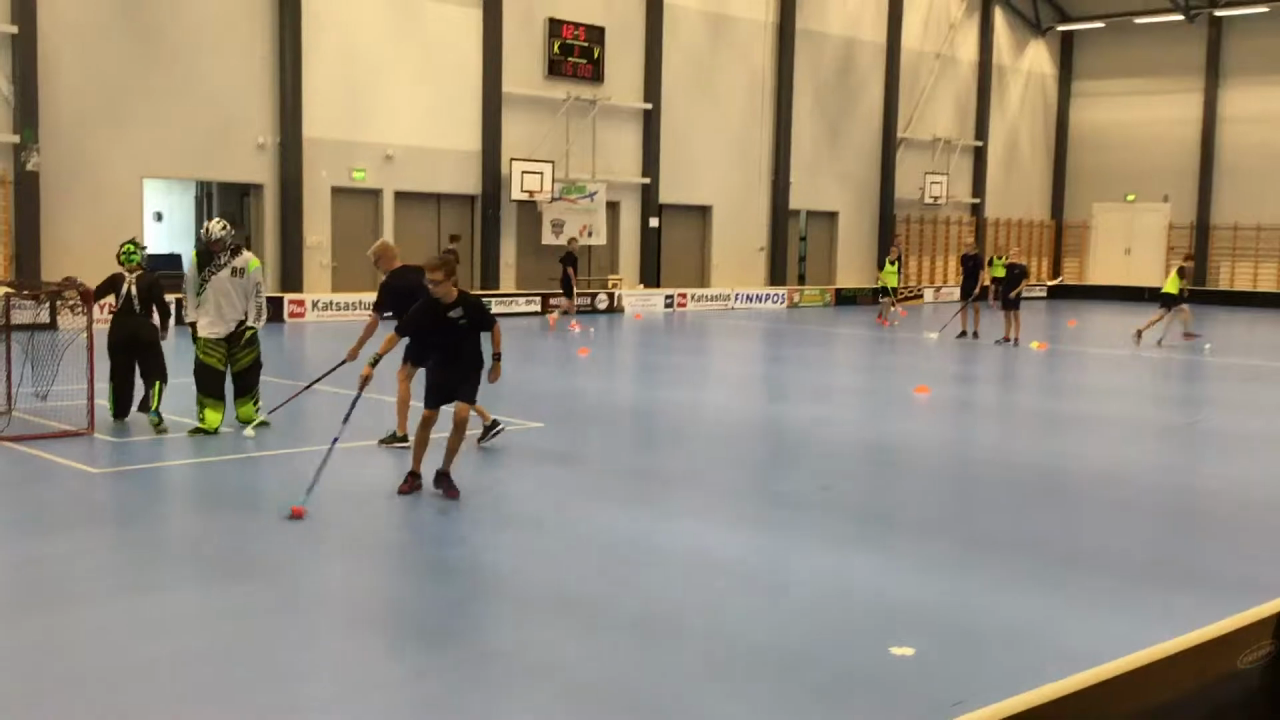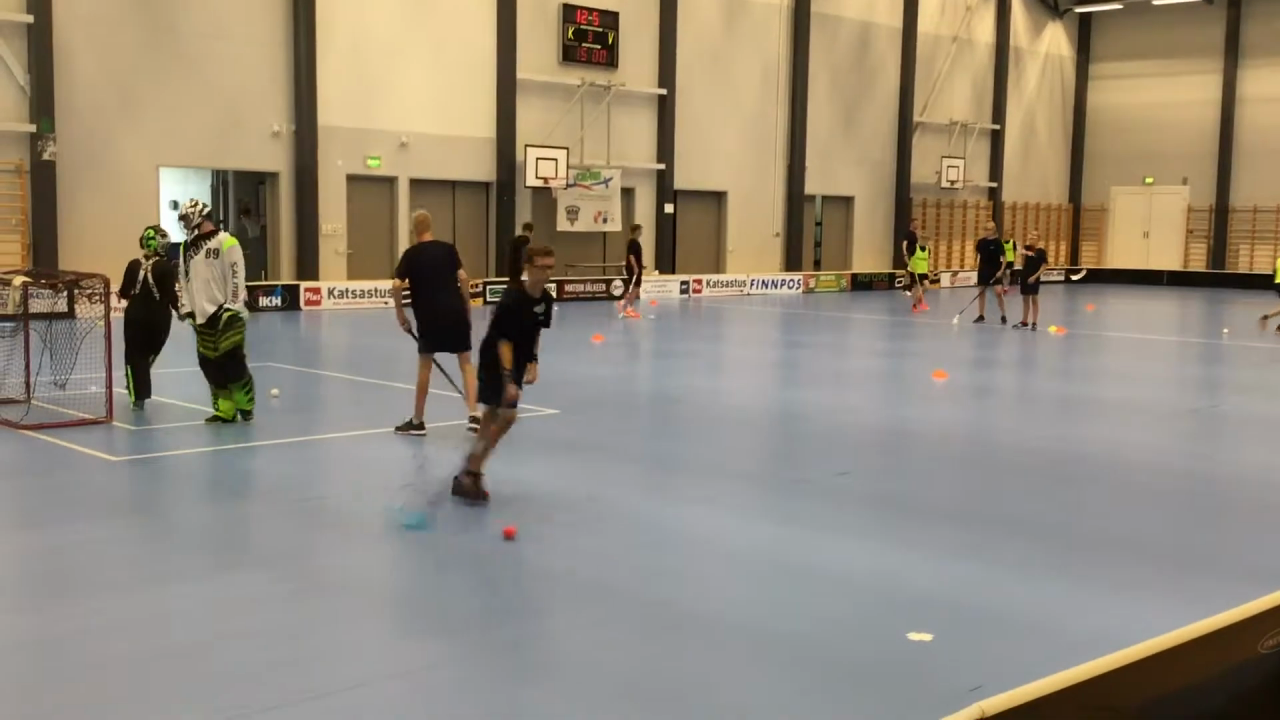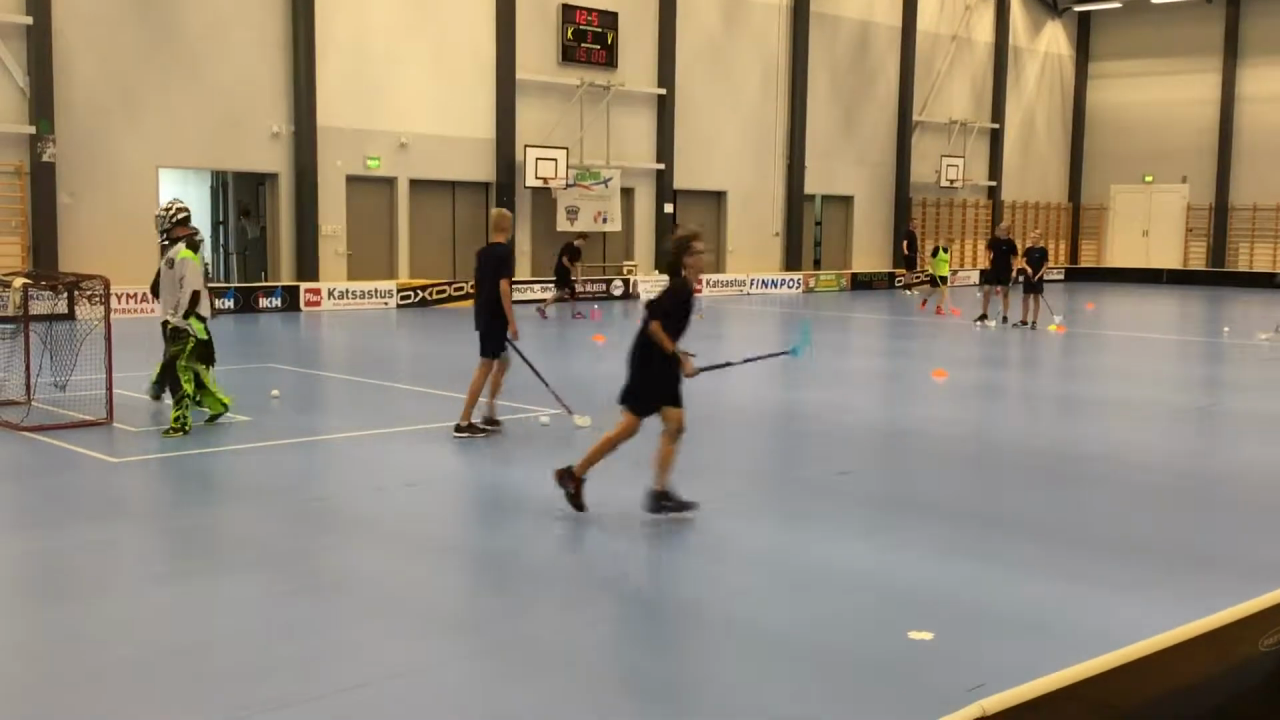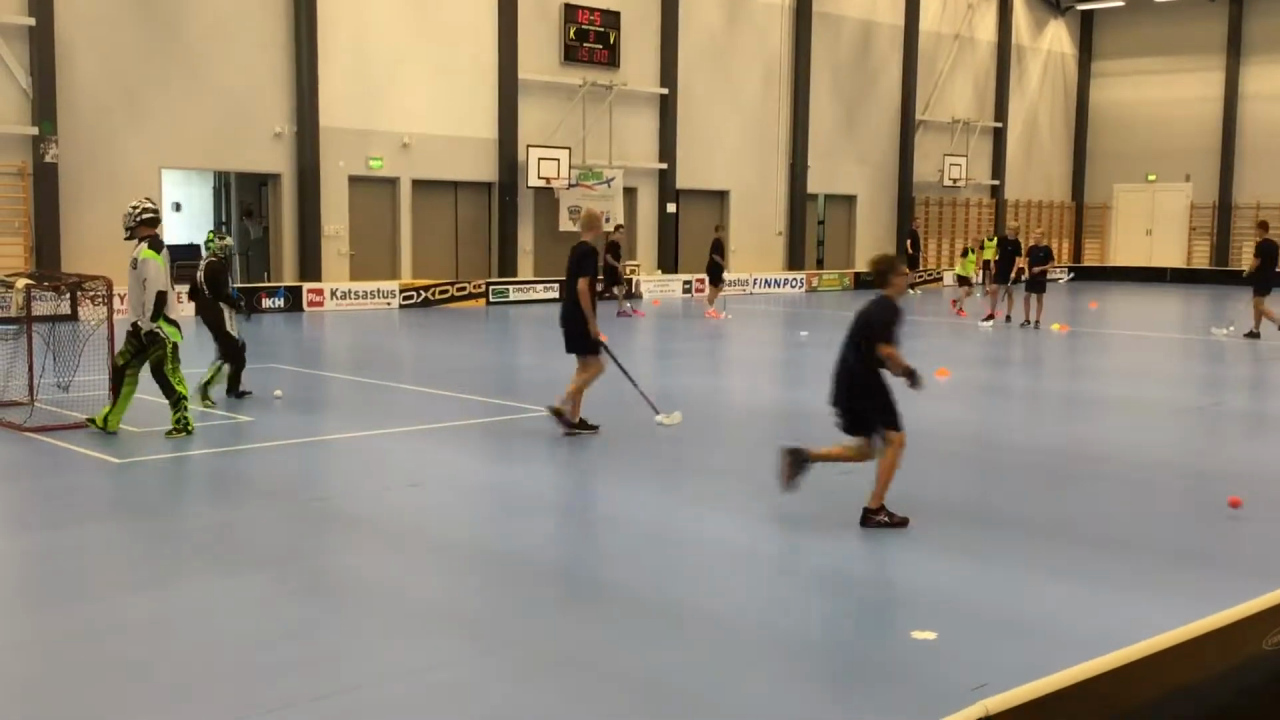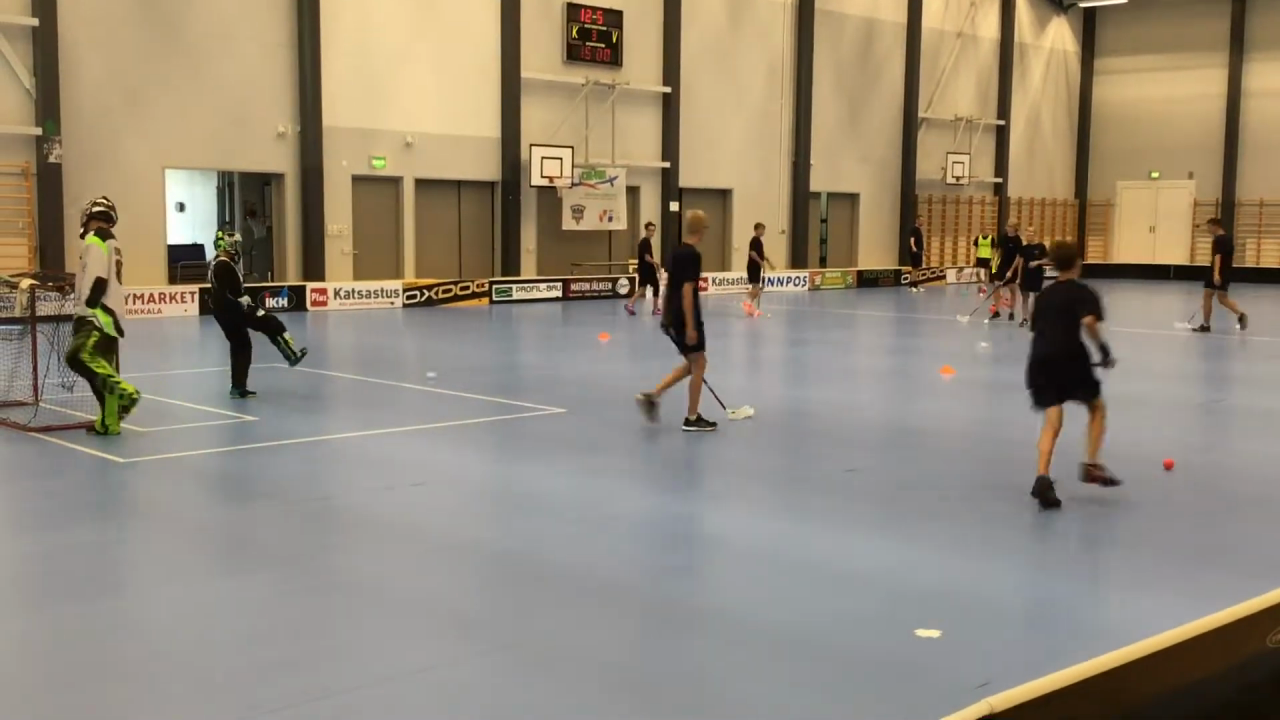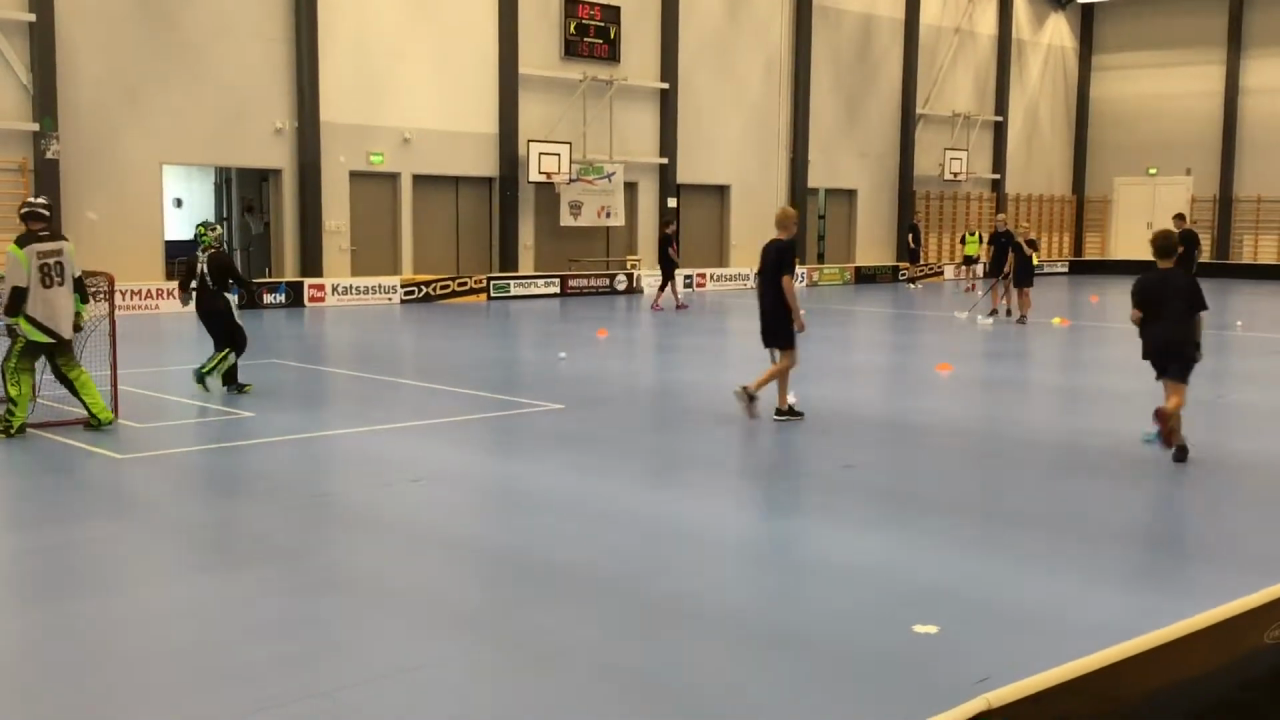
dt=0.5s
person 1, frame 1
left shoulder: (471, 303)
right shoulder: (424, 307)
left elbow: (494, 327)
right elbow: (397, 335)
left wrist: (496, 360)
right wrist: (372, 364)
left hip: (469, 368)
right hip: (439, 366)
left knee: (462, 416)
right knee: (428, 417)
left ankle: (444, 472)
right ankle: (415, 475)
person 1, frame 2
left shoulder: (546, 299)
right shoulder: (512, 299)
right elbow: (503, 342)
left wrist: (532, 361)
right wrist: (508, 380)
left hip: (518, 364)
right hip: (496, 362)
left knee: (493, 419)
right knee: (505, 416)
left ankle: (470, 475)
right ankle: (469, 473)
person 1, frame 3
left shoulder: (683, 287)
right shoulder: (680, 288)
left elbow: (656, 320)
right elbow: (654, 326)
left wrist: (678, 355)
right wrist: (679, 357)
left hip: (663, 363)
right hip: (650, 362)
left knee: (676, 423)
right knee: (629, 425)
left ankle: (661, 493)
right ankle: (573, 474)
person 1, frame 4
left shoulder: (873, 307)
right shoulder: (889, 309)
right elbow: (885, 350)
left wrist: (893, 367)
right wrist: (909, 372)
left hip: (849, 379)
right hip: (863, 381)
left knee: (864, 451)
right knee: (895, 441)
left ankle: (801, 457)
right ankle: (874, 510)
person 1, frame 5
left shoulder: (1044, 295)
right shoulder: (1083, 292)
right elbow: (1089, 323)
right wrist: (1105, 350)
left hip: (1041, 360)
right hip: (1070, 358)
left knee: (1051, 422)
right knee: (1097, 407)
left ankle: (1042, 479)
right ankle: (1091, 465)
person 1, frame 6
left shoulder: (1144, 282)
right shoulder: (1188, 280)
left elbow: (1136, 316)
right elbow: (1197, 317)
right wrist: (1197, 345)
left hip: (1155, 343)
right hip: (1182, 342)
left knee: (1170, 391)
right knee: (1177, 397)
left ankle: (1179, 444)
right ankle: (1166, 413)
person 2, frame 1
left shoulder: (248, 261)
right shoulder: (198, 260)
left elbow: (256, 295)
right elbow: (190, 290)
left wrist: (252, 324)
right wrist: (192, 320)
left hip: (239, 326)
right hip: (208, 327)
left knee: (248, 369)
right knee: (208, 373)
left ankle: (248, 414)
right ankle: (209, 422)
person 2, frame 2
left shoulder: (226, 242)
right shoulder: (187, 247)
left elbow: (237, 276)
right elbow: (184, 280)
left wrist: (232, 308)
right wrist: (187, 309)
left hip: (226, 311)
right hip: (202, 314)
left knee: (230, 356)
right knee: (211, 362)
left ankle: (245, 403)
right ankle: (225, 409)
person 2, frame 3
left shoulder: (186, 251)
right shoulder: (174, 246)
left elbow: (192, 291)
left wrist: (179, 320)
right wrist: (172, 318)
left hip: (186, 320)
right hip: (176, 318)
left knee: (178, 368)
right knee: (191, 365)
left ankle: (181, 422)
right ankle: (217, 403)
person 2, frame 4
left shoulder: (150, 251)
right shoulder: (146, 245)
left elbow: (157, 292)
left wrist: (149, 325)
left hip: (158, 323)
right hip: (143, 322)
left knee: (165, 373)
right knee: (123, 367)
left ankle: (183, 422)
right ankle: (109, 420)
person 2, frame 5
left shoulder: (95, 239)
right shoulder: (110, 241)
left elbow: (98, 281)
left wrist: (85, 310)
left hip: (100, 315)
right hip: (111, 315)
left knee: (81, 357)
right knee: (103, 364)
left ankle: (124, 393)
right ankle: (108, 423)
person 2, frame 6
left shoulder: (20, 246)
right shoulder: (62, 242)
right elbow: (77, 280)
right wrist: (79, 310)
left hip: (35, 322)
right hip: (63, 320)
right knee: (69, 368)
right ankle: (101, 415)
person 3, frame 1
left shoulder: (389, 285)
right shoulder: (419, 271)
left elbow: (374, 321)
left wrist: (356, 348)
left knee: (404, 376)
left ankle: (400, 434)
right ankle: (488, 422)
person 3, frame 2
left shoulder: (411, 254)
right shoulder: (449, 249)
left elbow: (397, 286)
right elbow: (463, 278)
left wrist: (400, 313)
right wrist: (467, 309)
left hip: (428, 317)
right hip: (455, 313)
left knee: (425, 365)
right knee: (466, 363)
left ankle: (417, 421)
right ankle: (473, 415)
person 3, frame 3
left shoulder: (483, 252)
right shoulder: (505, 252)
right elbow: (504, 287)
right wrist: (512, 322)
left hip: (485, 316)
right hip: (495, 318)
left knee: (503, 362)
right knee: (484, 369)
left ankle: (489, 415)
right ankle: (463, 423)
person 3, frame 4
left shoulder: (576, 249)
right shoulder: (589, 251)
right elbow: (582, 287)
right wrist: (592, 322)
left hip: (570, 316)
right hip: (578, 318)
left knee: (584, 366)
right knee: (595, 366)
left ankle: (574, 419)
right ankle: (562, 407)
person 3, frame 5
left shoulder: (678, 251)
right shoulder: (692, 255)
left elbow: (669, 285)
right elbow: (687, 291)
left wrist: (666, 316)
right wrist: (690, 326)
left hip: (675, 316)
right hip: (686, 318)
left knee: (691, 366)
right knee: (698, 365)
left ankle: (652, 396)
right ankle: (692, 418)
person 3, frame 6
left shoulder: (767, 248)
right shoulder: (788, 248)
left elbow: (760, 281)
right elbow: (786, 283)
right wrist: (798, 315)
left hip: (767, 312)
right hip: (780, 313)
left knee: (782, 358)
right knee: (788, 361)
left ankle: (783, 407)
right ankle: (750, 390)
person 4, frame 1
left shoulder: (116, 279)
right shoulder: (150, 280)
left elbow: (92, 296)
right elbow: (162, 308)
right wrist: (164, 328)
left hip: (119, 330)
right hip: (144, 331)
left knee: (120, 372)
right knee: (155, 374)
left ankle: (118, 413)
right ankle: (153, 413)
person 4, frame 2
left shoulder: (133, 265)
right shoulder: (165, 267)
left elbow: (124, 294)
right elbow: (170, 295)
right wrist: (178, 310)
left hip: (136, 315)
right hip: (158, 315)
left knee: (134, 357)
right knee: (150, 352)
left ankle: (138, 397)
right ankle: (141, 392)
person 4, frame 3
left shoulder: (169, 263)
right shoulder: (197, 264)
left elbow: (155, 290)
right elbow: (201, 292)
right wrist: (211, 308)
left hip: (172, 313)
right hip: (192, 315)
left knee: (174, 353)
right knee: (203, 354)
left ankle: (157, 385)
right ankle: (197, 396)
person 4, frame 4
left shoulder: (203, 266)
right shoulder: (218, 266)
left elbow: (193, 295)
right elbow: (224, 294)
right wrist: (239, 305)
left hip: (208, 312)
right hip: (219, 313)
left knee: (236, 348)
right knee: (230, 353)
left ankle: (234, 389)
right ankle: (204, 387)
person 4, frame 5
left shoulder: (217, 264)
right shoulder: (226, 265)
right elbow: (223, 294)
right wrist: (243, 306)
left hip: (221, 312)
right hip: (234, 310)
left knee: (240, 346)
right knee: (272, 325)
left ankle: (238, 387)
right ankle: (292, 356)
person 4, frame 6
left shoulder: (194, 259)
right shoulder: (221, 257)
left elbow: (183, 286)
right elbow: (238, 280)
left wrist: (197, 288)
right wrist: (248, 287)
left hip: (203, 306)
right hip: (220, 305)
left knee: (223, 343)
right knee: (237, 342)
left ankle: (232, 383)
right ankle: (204, 372)
